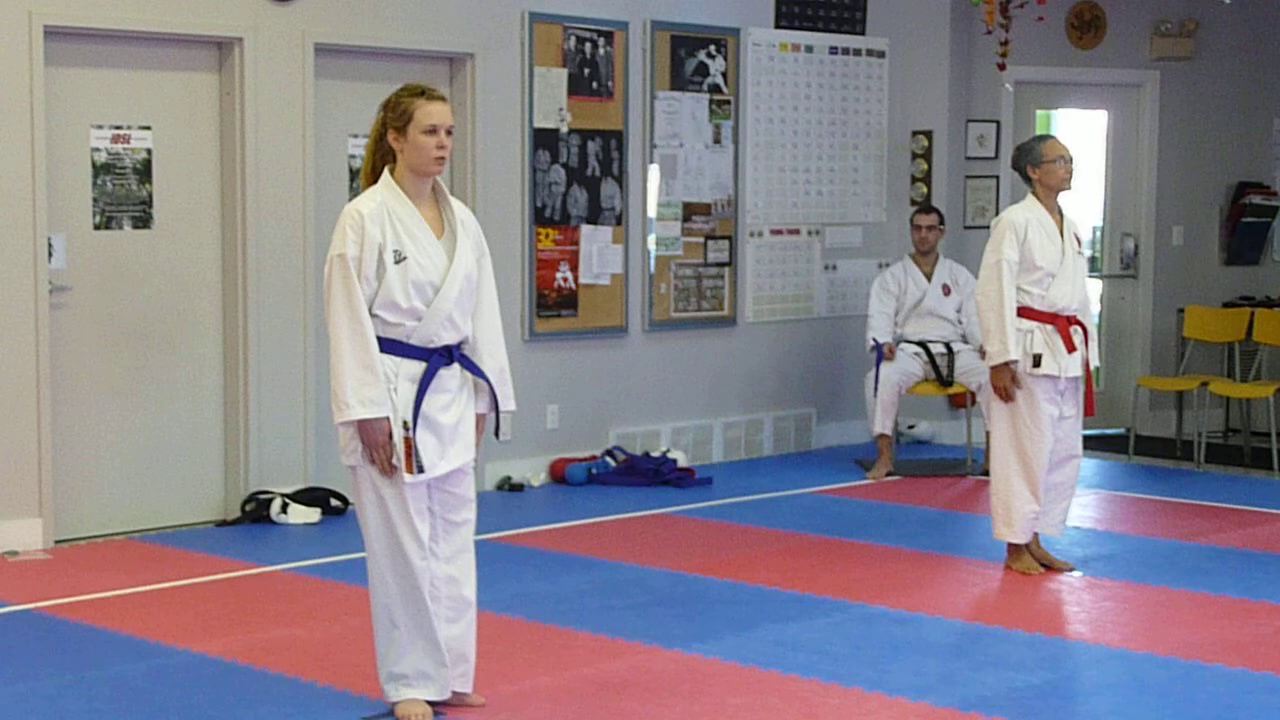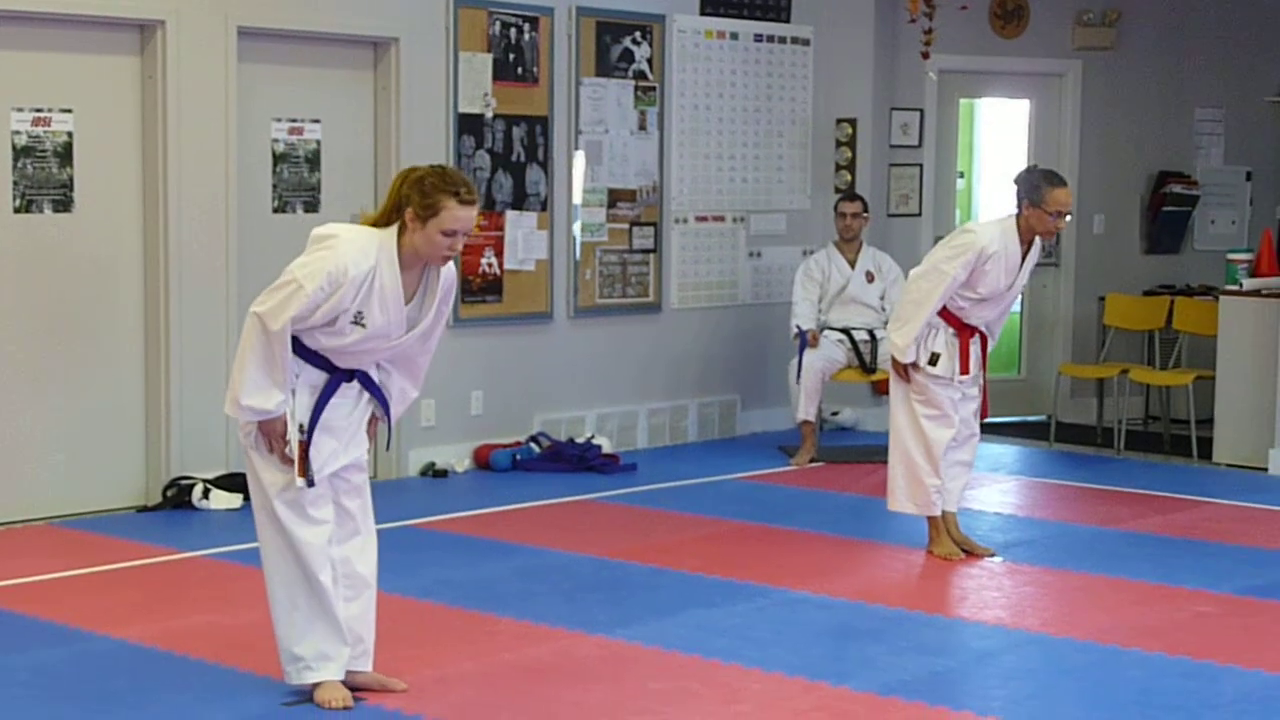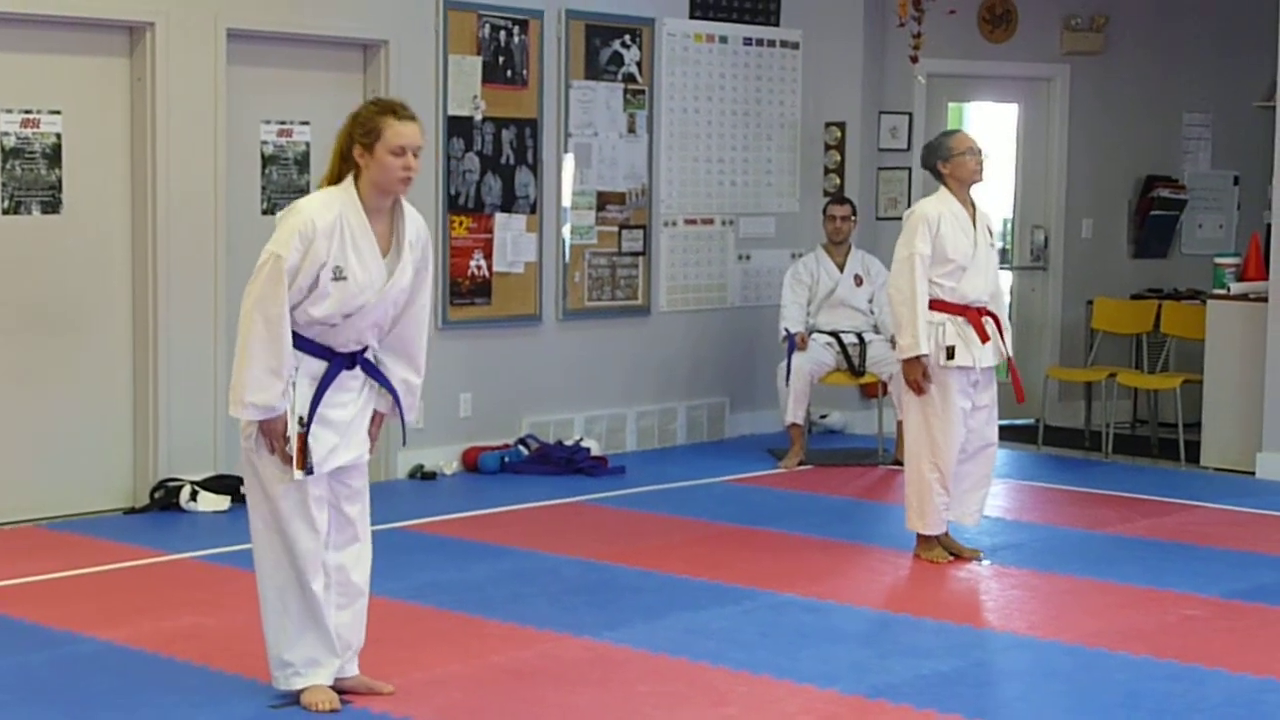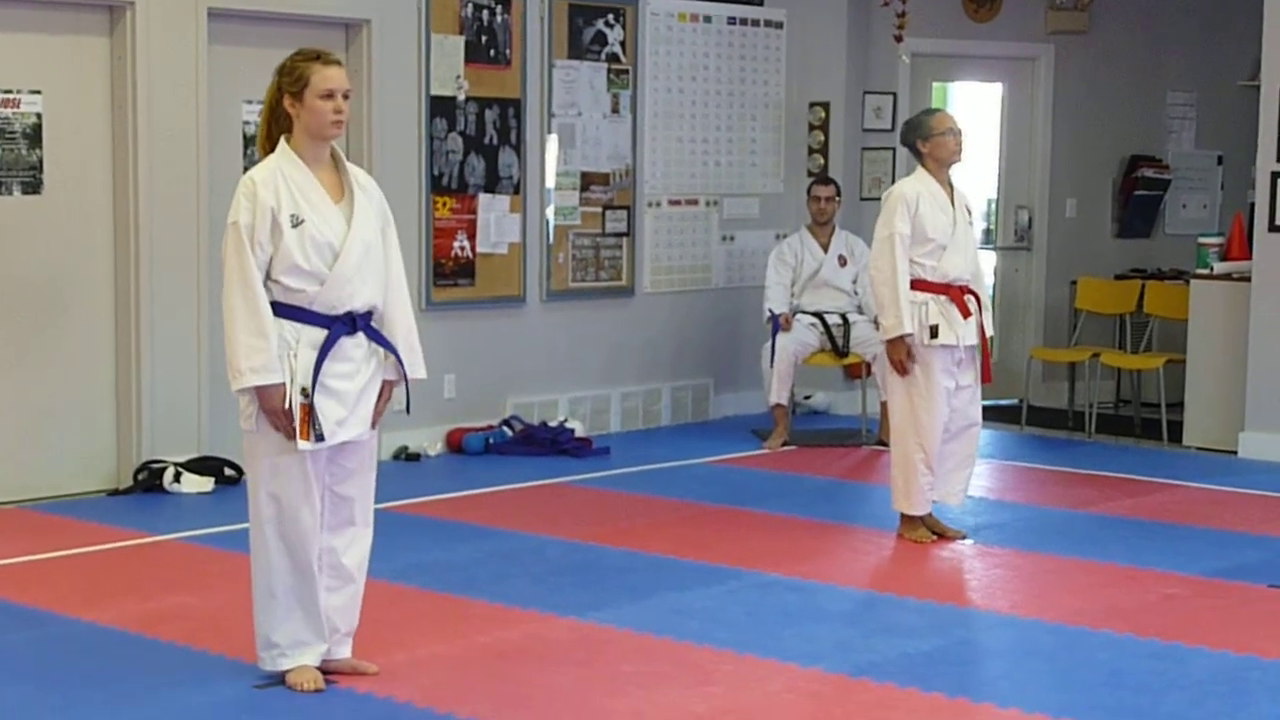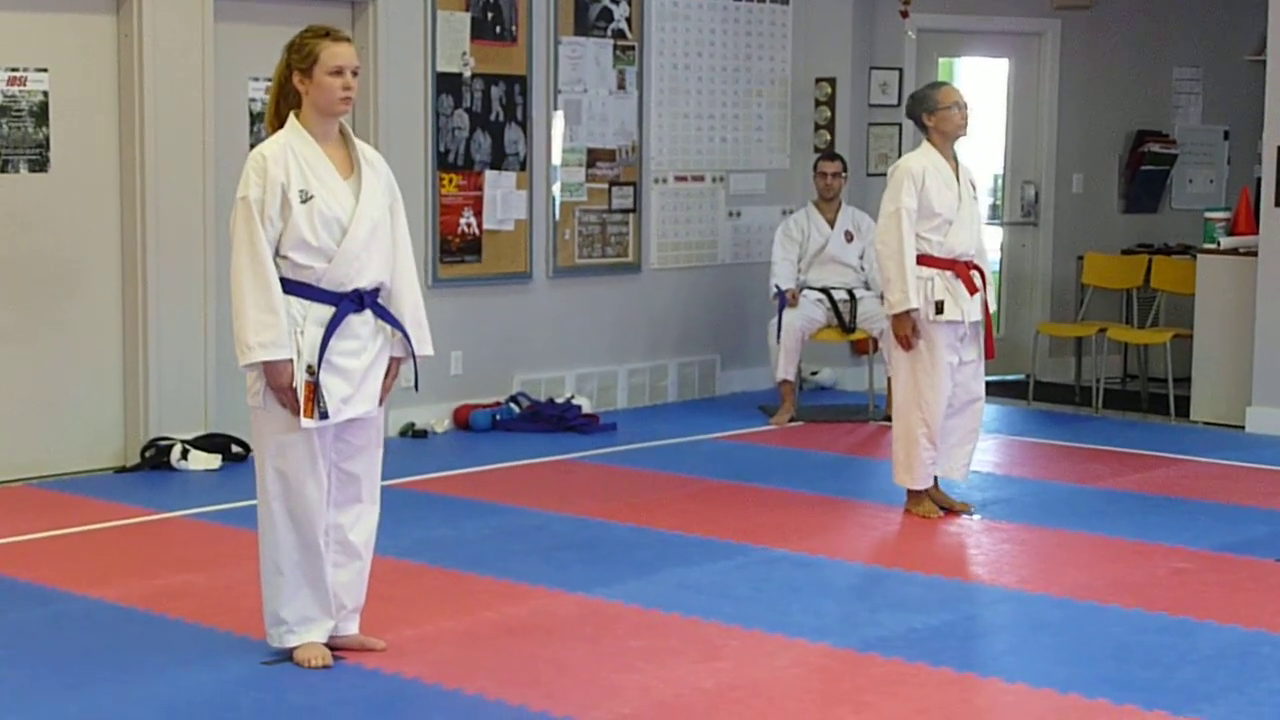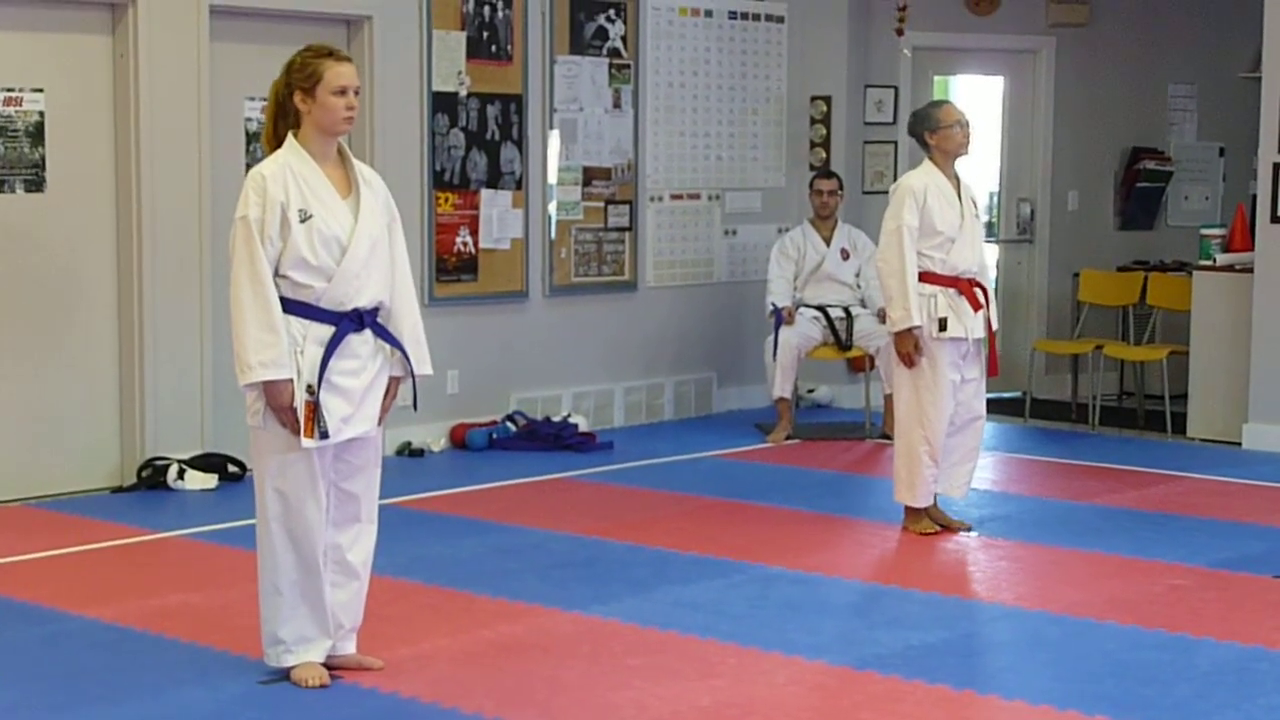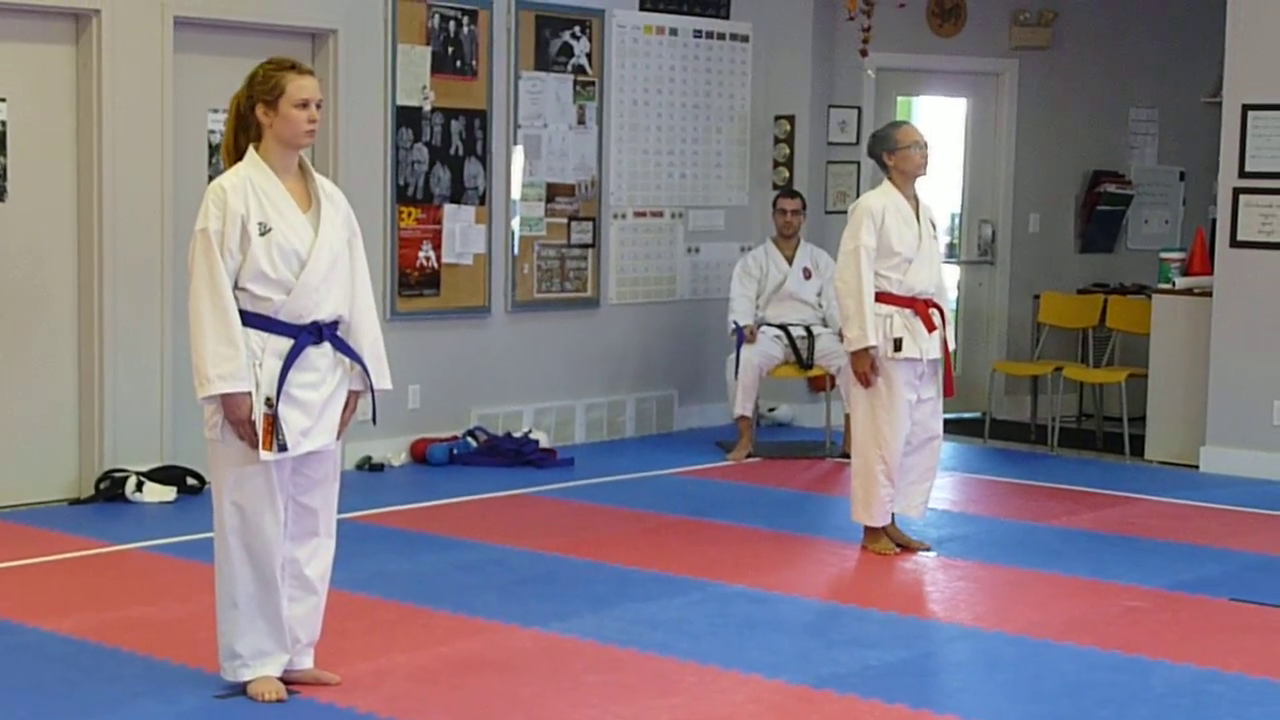
dt=0.7s
person 1, frame 1
left shoulder: (462, 220)
right shoulder: (365, 216)
left elbow: (481, 315)
right elbow: (348, 319)
left wrist: (481, 401)
right wrist: (368, 413)
left hip: (451, 393)
right hip: (392, 393)
left knee: (453, 541)
right knee: (402, 544)
person 1, frame 2
left shoulder: (441, 279)
right shoulder: (348, 258)
right elbow: (268, 320)
left wrist: (377, 411)
right wrist: (268, 409)
left hip: (344, 397)
right hip: (289, 392)
left knee: (353, 525)
right knee: (304, 528)
left ankle: (351, 659)
right ankle: (320, 666)
person 1, frame 3
left shoulder: (412, 230)
right shoulder: (312, 220)
left elbow: (407, 325)
right elbow: (266, 312)
left wrist: (386, 401)
right wrist: (267, 405)
left hip: (348, 389)
right hip: (293, 389)
left knee: (348, 533)
right knee: (297, 533)
left ankle: (338, 663)
right ankle: (305, 670)
person 1, frame 4
left shoulder: (363, 187)
right shoulder: (263, 186)
left elbow: (388, 279)
right elbow: (245, 288)
left wrist: (389, 366)
right wrist: (264, 379)
left hip: (354, 363)
right hip: (293, 361)
left knee: (348, 510)
right knee: (291, 510)
left ankle: (331, 642)
right ankle: (292, 649)
person 1, frame 5
left shoulder: (372, 164)
right shoulder: (272, 162)
left elbow: (396, 256)
right elbow: (254, 264)
left wrist: (397, 343)
right wrist: (272, 355)
left hip: (361, 341)
right hip: (300, 339)
left knee: (355, 487)
right knee: (298, 487)
left ankle: (340, 619)
right ankle: (300, 627)
person 1, frame 6
left shoulder: (369, 184)
right shoulder: (270, 182)
left elbow: (394, 275)
right elbow: (254, 283)
left wrist: (395, 362)
right wrist: (273, 374)
left hip: (360, 360)
right hip: (300, 357)
left knee: (353, 506)
right knee: (297, 507)
left ankle: (338, 637)
right ankle: (298, 645)
person 1, frame 7
left shoulder: (330, 198)
right shoulder: (231, 194)
left elbow: (354, 290)
right elbow: (213, 296)
left wrist: (355, 377)
right wrist: (231, 387)
left hip: (318, 374)
right hip: (258, 371)
left knee: (310, 521)
right knee: (254, 521)
left ankle: (293, 652)
right ankle: (253, 660)
person 2, frame 1
left shoulder: (1071, 227)
right shoulder: (1014, 221)
right elbow: (994, 292)
left wrist: (1084, 352)
right wrist: (1000, 358)
left hip: (1067, 349)
right hip: (1031, 348)
left knee: (1063, 451)
right knee: (1026, 449)
left ankle: (1035, 543)
right ankle: (1016, 548)
person 2, frame 2
left shoulder: (1031, 245)
right shoulder: (980, 240)
right elbow: (925, 289)
left wrist: (982, 354)
right wrist: (903, 348)
left hip: (965, 347)
right hip: (930, 343)
left knee: (962, 436)
right knee: (931, 434)
left ankle: (952, 527)
right ankle: (937, 533)
person 2, frame 3
left shoulder: (982, 218)
right shoulder: (926, 214)
right elbow: (905, 284)
left wrist: (1000, 340)
right wrist: (912, 351)
left hip: (979, 340)
right hip: (942, 340)
left knee: (978, 440)
right knee: (938, 440)
left ankle: (945, 532)
right ankle: (926, 538)
person 2, frame 4
left shoulder: (959, 197)
right shoulder: (905, 194)
right elbow: (887, 266)
left wrist: (980, 322)
right wrist: (896, 332)
left hip: (961, 320)
right hip: (924, 319)
left knee: (962, 419)
right knee: (922, 420)
left ankle: (929, 511)
right ankle: (911, 516)
person 2, frame 5
left shoulder: (964, 172)
right shoulder: (911, 168)
right elbow: (893, 240)
left wrist: (981, 297)
right wrist: (902, 306)
left hip: (965, 295)
right hip: (929, 295)
left knee: (966, 394)
right knee: (926, 395)
left ankle: (935, 485)
right ankle: (916, 491)
person 2, frame 6
left shoulder: (965, 189)
right shoulder: (913, 187)
right elbow: (895, 258)
left wrist: (984, 314)
right wrist: (904, 324)
left hip: (966, 312)
right hip: (931, 311)
left knee: (967, 413)
right knee: (927, 412)
left ankle: (934, 502)
right ankle: (915, 508)
person 2, frame 7
left shoulder: (924, 211)
right shoulder: (872, 207)
right elbow: (852, 278)
left wrist: (942, 335)
right wrist: (861, 343)
left hip: (924, 333)
right hip: (888, 332)
left knee: (923, 433)
right knee: (883, 432)
left ankle: (892, 522)
right ankle: (873, 528)
person 3, frame 1
left shoulder: (959, 275)
right shoulder: (892, 276)
left elbow: (974, 318)
right elbow: (880, 317)
left wrist: (986, 344)
right wrist: (884, 342)
left hip: (954, 350)
right hip: (911, 351)
right knee: (883, 378)
right ankle: (885, 457)
person 3, frame 2
left shoulder: (883, 263)
right shoulder: (816, 264)
left elbow: (898, 305)
right elbow: (804, 304)
right wrist: (808, 329)
left hip: (877, 338)
right hip: (834, 338)
right knee: (806, 365)
right ankle: (808, 443)
person 3, frame 3
left shoulder: (871, 266)
right shoulder: (804, 267)
left elbow: (885, 309)
right elbow: (792, 306)
right wrist: (797, 332)
left hip: (865, 340)
right hip: (823, 341)
right knee: (794, 367)
left ankle: (904, 447)
right ankle: (797, 446)
person 3, frame 4
left shoulder: (855, 246)
right shoulder: (789, 247)
left elbow: (869, 289)
right elbow: (777, 287)
right wrist: (781, 312)
left hip: (849, 321)
right hip: (806, 321)
right knee: (779, 348)
left ankle: (887, 426)
right ankle: (781, 427)
person 3, frame 5
left shoulder: (862, 222)
right shoulder: (795, 223)
left elbow: (875, 264)
right elbow: (783, 262)
right wrist: (787, 288)
left hip: (855, 297)
right hip: (813, 297)
right knee: (785, 324)
left ankle: (894, 401)
right ankle: (788, 402)
person 3, frame 6
left shoulder: (858, 240)
right shoulder: (791, 241)
left elbow: (872, 281)
right elbow: (779, 281)
left wrist: (883, 307)
right wrist: (784, 306)
left hip: (852, 314)
right hip: (809, 315)
left knee: (892, 338)
right knee: (783, 341)
left ankle: (891, 419)
right ankle: (784, 420)
person 3, frame 7
left shoulder: (820, 259)
right shoulder: (754, 260)
left elbow: (833, 301)
right elbow: (741, 300)
left wrist: (845, 327)
right wrist: (746, 325)
left hip: (813, 333)
right hip: (771, 334)
right knee: (745, 359)
left ankle: (852, 438)
right ankle: (745, 438)
